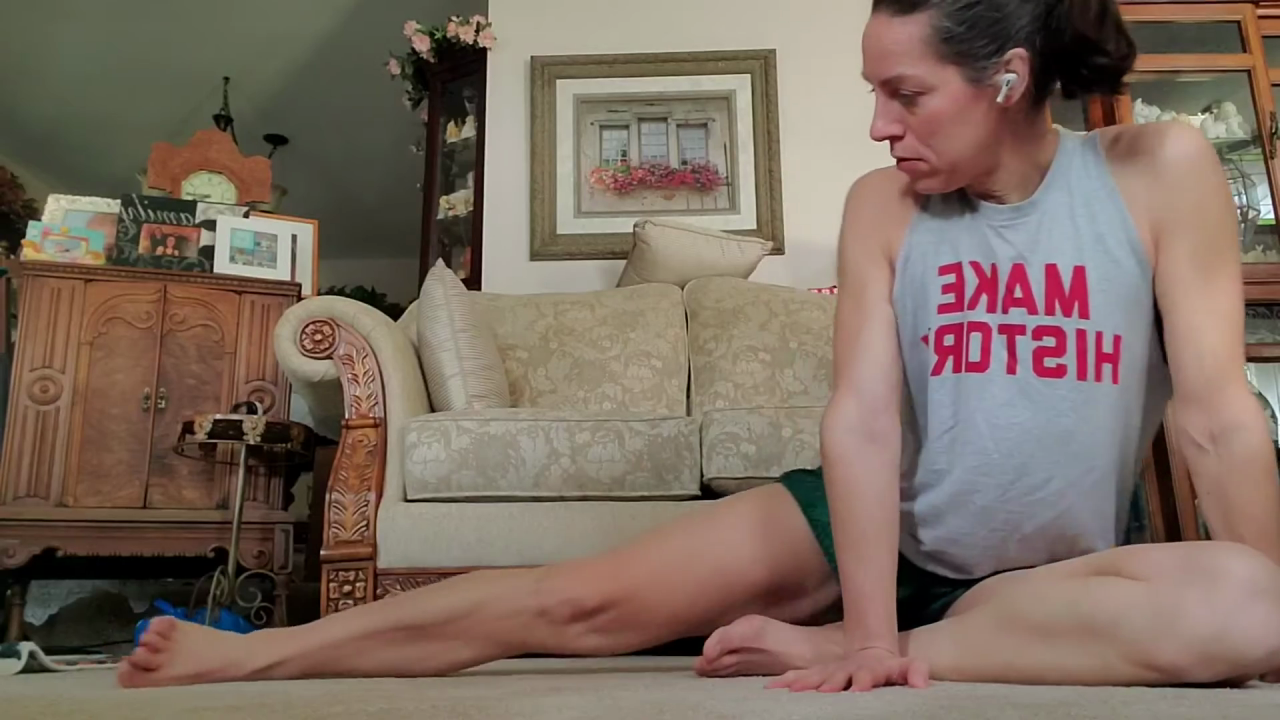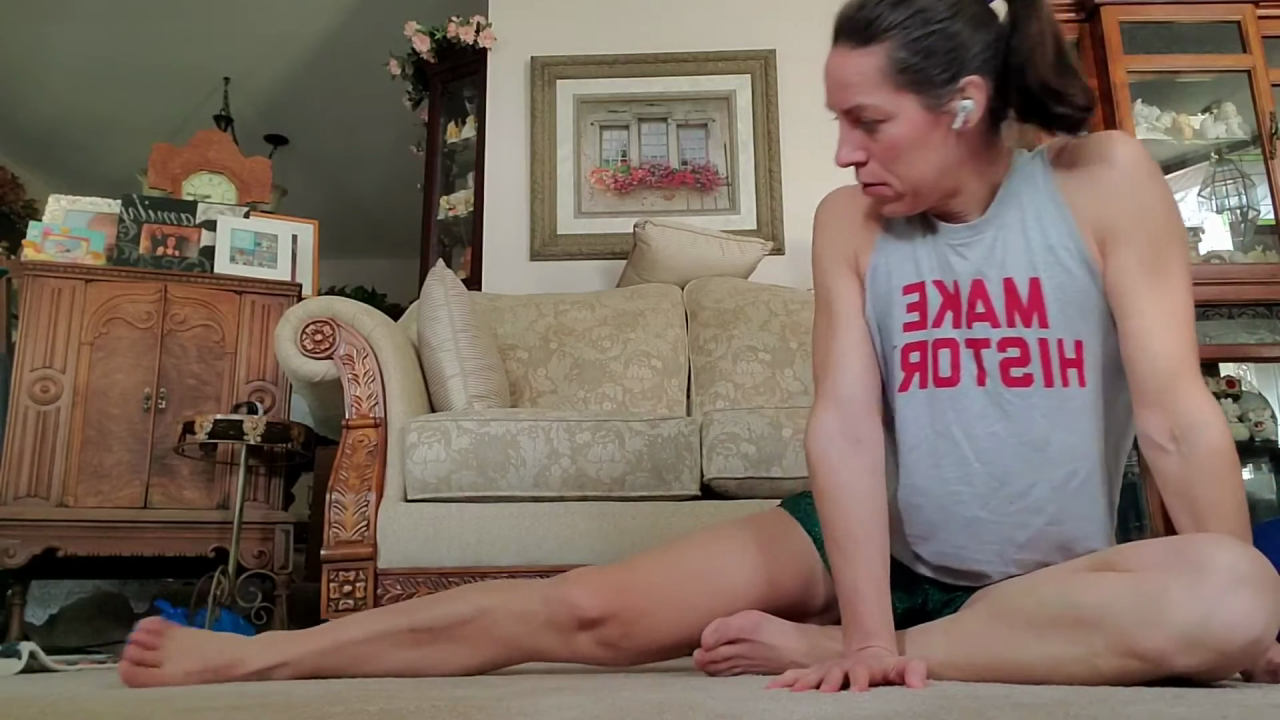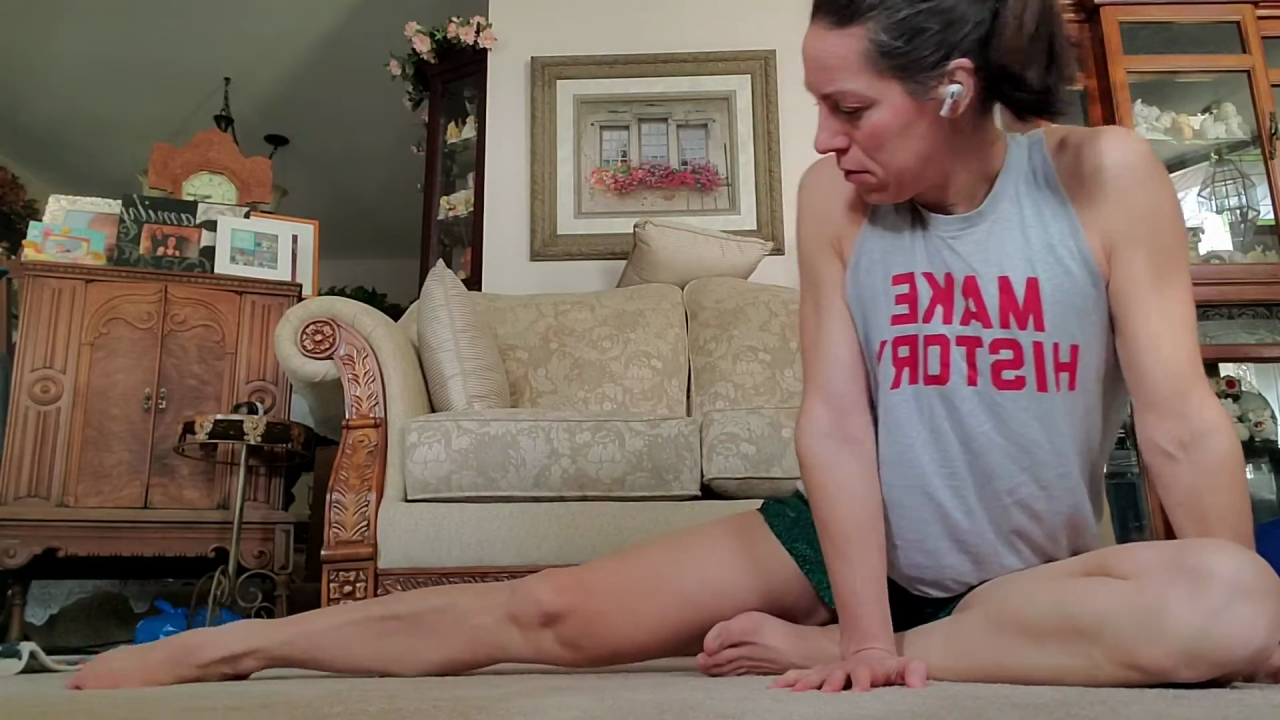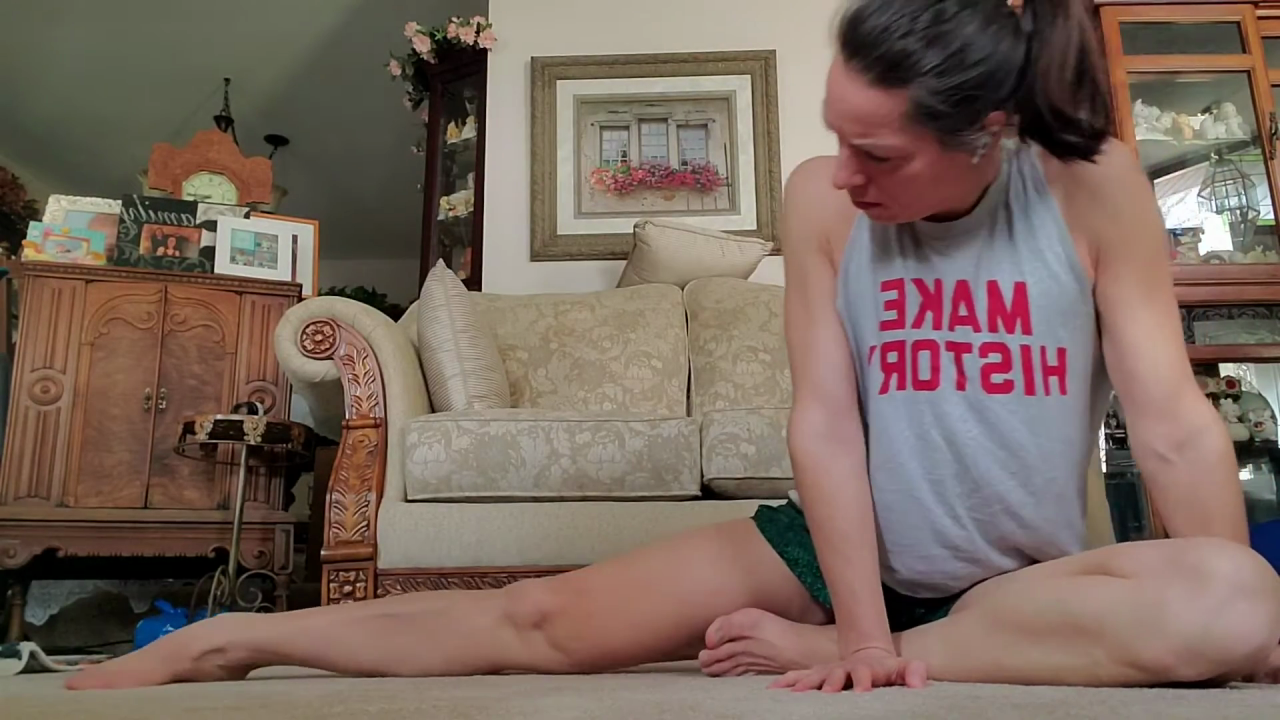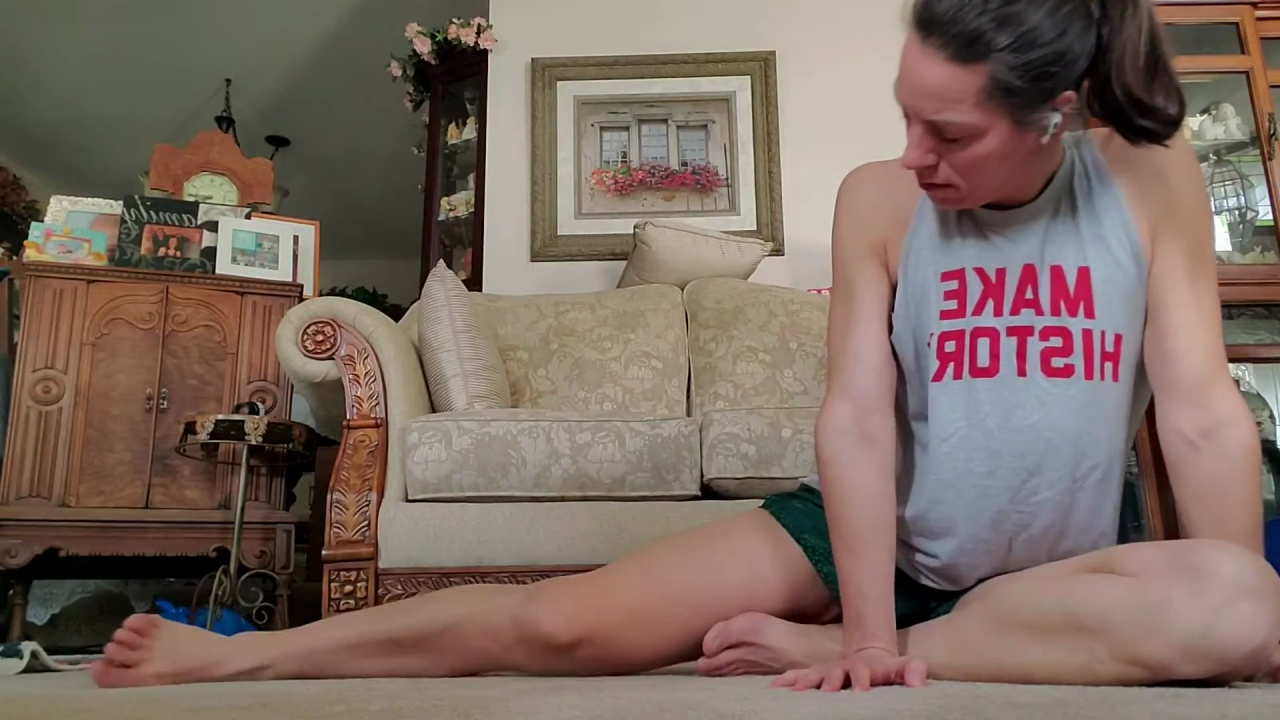
dt=1s
person 1, frame 1
left shoulder: (1162, 172)
right shoulder: (882, 206)
right elbow: (861, 415)
right wrist: (870, 627)
left hip: (1035, 575)
right hip: (870, 523)
right knee: (587, 595)
left ankle: (812, 651)
right ankle: (247, 653)
person 1, frame 2
left shoulder: (1105, 180)
right shoulder: (849, 223)
left elbow: (1177, 414)
right elbow: (843, 427)
right wrist: (870, 625)
left hip: (1041, 582)
right hip: (871, 543)
right knee: (589, 609)
left ankle: (814, 651)
right ankle: (258, 655)
person 1, frame 3
left shoulder: (1105, 176)
right shoulder: (832, 198)
left elbow: (1181, 424)
right elbow: (834, 421)
right wrist: (868, 628)
left hip: (1032, 579)
right hip: (851, 538)
right knee: (550, 609)
left ankle: (812, 655)
right ankle: (226, 647)
person 1, frame 4
left shoulder: (1093, 190)
right shoulder: (820, 199)
left elbow: (1172, 423)
right elbow: (824, 422)
right wrist: (863, 626)
left hip: (1029, 580)
right hip: (846, 542)
right knee: (540, 617)
left ankle: (813, 656)
right ankle: (220, 642)
person 1, frame 5
left shoulder: (1149, 180)
right shoulder: (877, 197)
right elbow: (857, 418)
right wrist: (871, 626)
left hip: (1043, 576)
right hip: (870, 529)
right knee: (565, 624)
left ankle: (814, 653)
right ankle: (237, 656)
